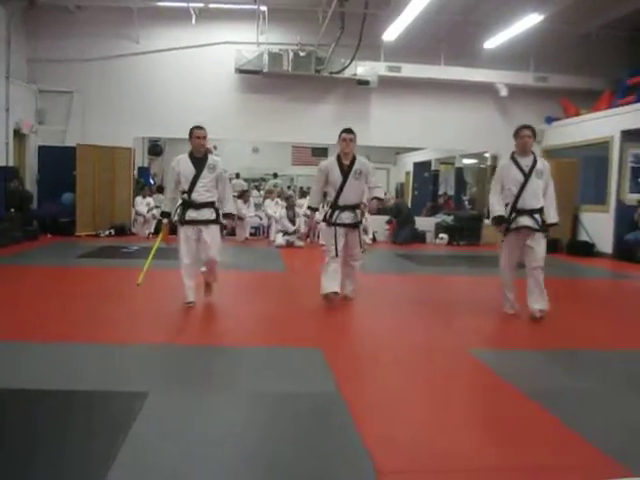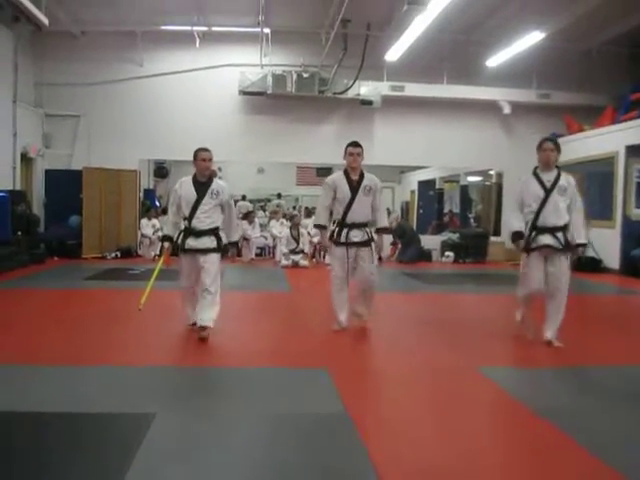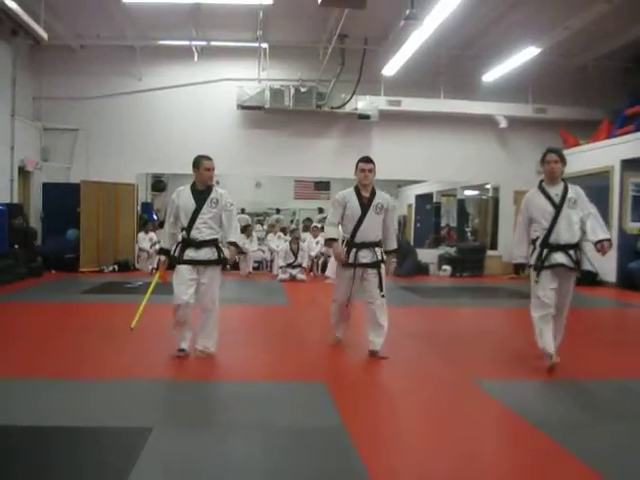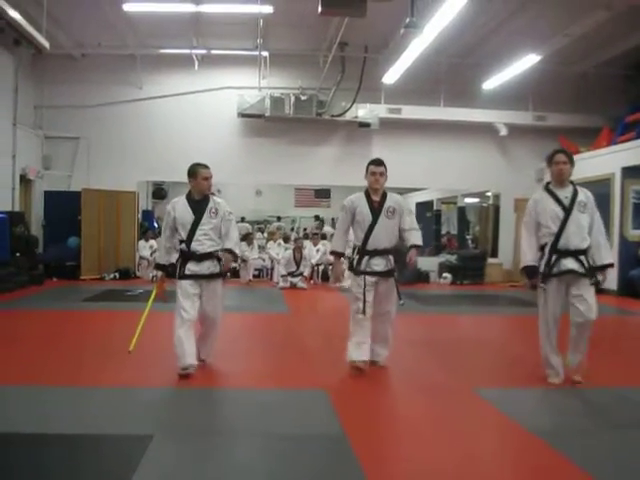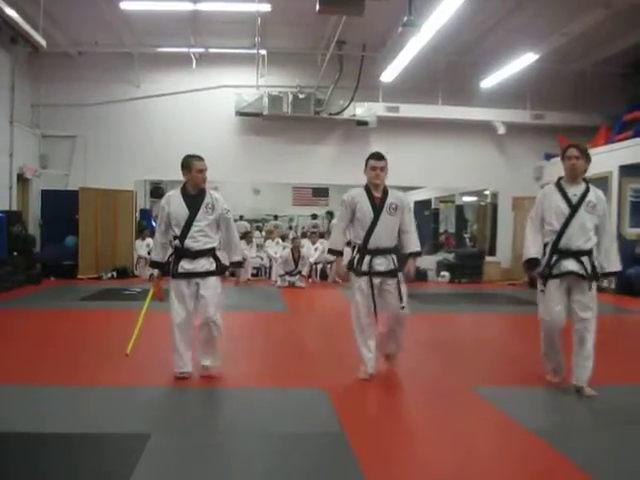
dt=0.3s
person 1, frame 1
left shoulder: (543, 165)
right shoulder: (505, 167)
left elbow: (549, 194)
right elbow: (495, 193)
left wrist: (551, 220)
right wrist: (498, 216)
left hip: (535, 221)
right hip: (512, 220)
left knee: (537, 264)
right knee: (508, 265)
left ankle: (537, 307)
right ankle: (510, 303)
person 1, frame 2
left shoulder: (568, 181)
right shoulder: (527, 182)
left elbow: (576, 212)
right elbow: (518, 211)
left wrist: (578, 241)
right wrist: (517, 233)
left hip: (559, 240)
right hip: (534, 239)
left knee: (558, 289)
right knee: (531, 285)
left ankle: (551, 333)
right ankle: (523, 309)
person 1, frame 3
left shoulder: (576, 193)
right shoulder: (532, 197)
left elbow: (590, 217)
right elbow: (522, 230)
left wrist: (602, 238)
right wrist: (519, 260)
left hip: (569, 257)
right hip: (543, 258)
left knee: (561, 308)
right knee: (543, 307)
left ankle: (550, 347)
right ankle: (549, 355)
person 1, frame 4
left shoulder: (585, 197)
right shoulder: (538, 199)
left elbow: (596, 230)
right elbow: (528, 235)
left wrist: (602, 263)
right wrist: (530, 267)
left hip: (581, 264)
right hip: (551, 265)
left knee: (586, 316)
right knee: (549, 320)
left ankle: (575, 365)
right ankle: (554, 370)
person 1, frame 5
left shoulder: (597, 197)
right shoulder: (547, 194)
left elbow: (605, 234)
right elbow: (534, 228)
left wrist: (609, 268)
right wrist: (532, 261)
left hip: (584, 266)
right hip: (553, 264)
left knee: (584, 324)
right knee: (551, 321)
left ankle: (581, 380)
right ankle: (554, 367)
person 2, frame 1
left shoulder: (215, 163)
right shoulder: (179, 162)
left elbow: (224, 189)
right elbow: (171, 190)
left wrist: (228, 214)
right wrist: (166, 217)
left hip: (209, 214)
right hip: (187, 214)
left knee: (211, 255)
right knee: (187, 258)
left ankle: (208, 277)
right ankle: (190, 296)
person 2, frame 2
left shoulder: (221, 187)
right shoulder: (182, 185)
left elbow: (230, 216)
right elbow: (173, 214)
left wrist: (233, 241)
right wrist: (168, 240)
left hip: (211, 241)
right hip: (188, 240)
left knee: (210, 285)
right knee: (189, 285)
left ankle: (204, 325)
right ankle: (193, 318)
person 2, frame 3
left shoulder: (222, 196)
right shoulder: (180, 194)
left elbow: (232, 222)
right elbow: (171, 225)
left wrist: (233, 244)
right wrist: (165, 253)
left hip: (211, 254)
right hip: (186, 253)
left knee: (209, 303)
right knee: (182, 300)
left ankle: (205, 345)
right ankle: (182, 342)
person 2, frame 4
left shoulder: (220, 205)
right shoulder: (175, 206)
left elbow: (231, 232)
right elbow: (167, 239)
left wrist: (229, 253)
right wrist: (161, 268)
left hip: (212, 266)
right hip: (186, 267)
left knee: (211, 316)
right knee: (186, 315)
left ankle: (202, 353)
right ankle: (186, 363)
person 2, frame 5
left shoulder: (216, 199)
right shoulder: (170, 200)
left elbow: (229, 232)
right elbow: (161, 234)
left wrist: (236, 263)
right wrist: (157, 266)
left hip: (208, 264)
right hip: (180, 265)
left knee: (211, 316)
right knee: (180, 318)
left ankle: (208, 361)
right ankle: (183, 366)
person 3, frame 1
left shoulder: (365, 165)
right shoulder: (326, 165)
left elbow: (374, 186)
right elbow: (317, 190)
left wrist: (374, 200)
right wrist: (312, 213)
left hip: (354, 216)
right hip: (334, 216)
left knee: (352, 257)
right knee: (332, 254)
left ankle: (347, 289)
right ankle: (331, 291)
person 3, frame 2
left shoulder: (373, 182)
right shoulder: (333, 180)
left elbow: (377, 210)
right elbow: (323, 208)
left wrist: (380, 235)
right wrist: (323, 233)
left hip: (364, 235)
right hip: (341, 235)
left knee: (368, 278)
right knee: (339, 279)
left ankle: (361, 310)
right ankle: (341, 319)
person 3, frame 3
left shoulder: (385, 200)
right shoulder: (343, 197)
left elbow: (390, 229)
right elbow: (332, 223)
left wrist: (389, 255)
right wrist: (335, 247)
left hip: (374, 256)
right hip: (349, 254)
left knee: (376, 302)
right knee: (342, 298)
left ankle: (376, 346)
right ankle: (338, 333)
person 3, frame 4
left shoulder: (398, 203)
right shoulder: (352, 202)
left elbow: (411, 228)
right elbow: (341, 232)
left wrist: (413, 248)
right wrist: (337, 261)
left hip: (386, 263)
right hip: (361, 263)
left knee: (385, 313)
right knee: (361, 311)
left ankle: (378, 355)
right ankle: (358, 358)
person 3, frame 5
left shoulder: (400, 199)
right shoulder: (352, 198)
left elbow: (408, 231)
right elbow: (339, 229)
left wrist: (411, 259)
right wrist: (339, 259)
left hip: (390, 263)
right hip: (362, 263)
left knee: (398, 313)
right knee: (364, 316)
left ankle: (387, 347)
right ankle: (367, 363)
